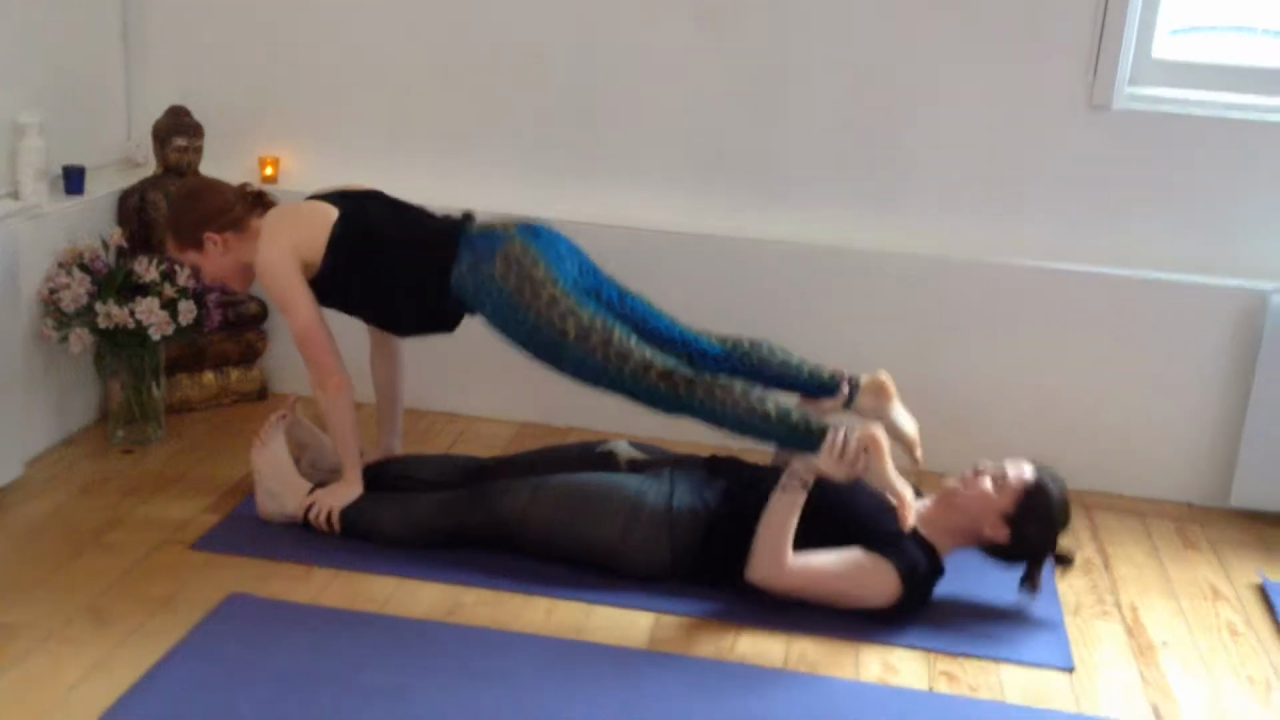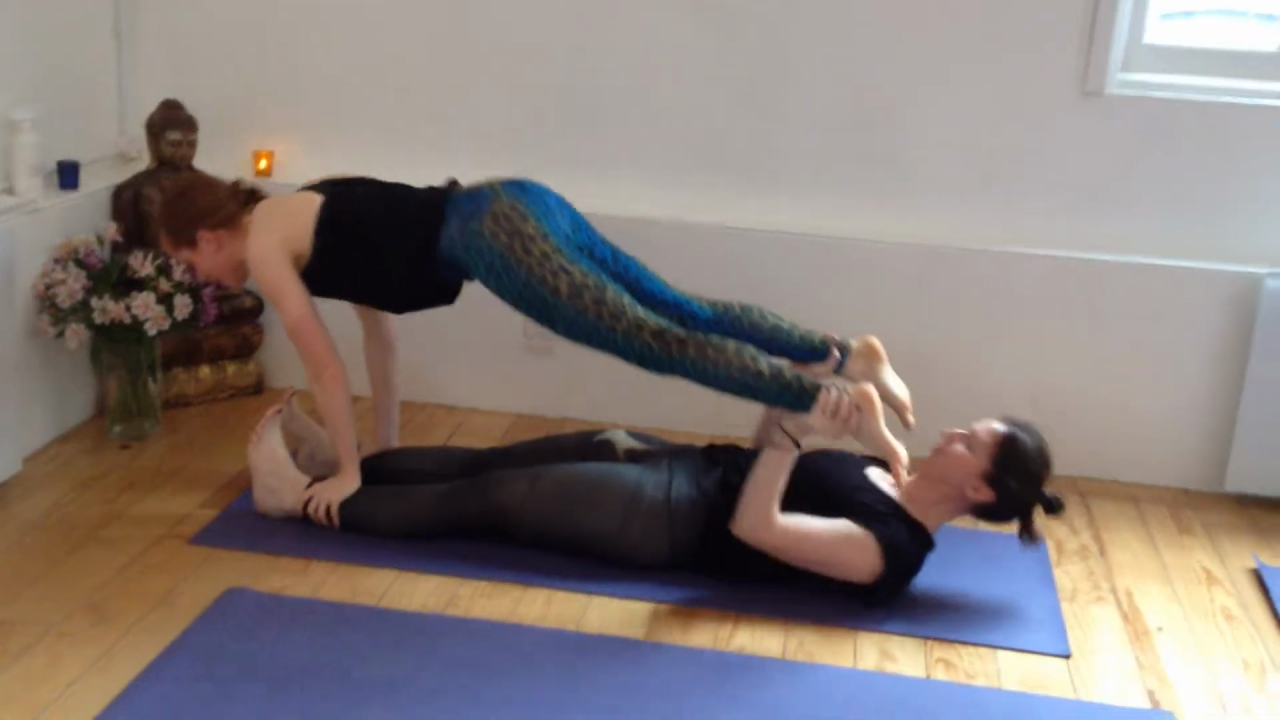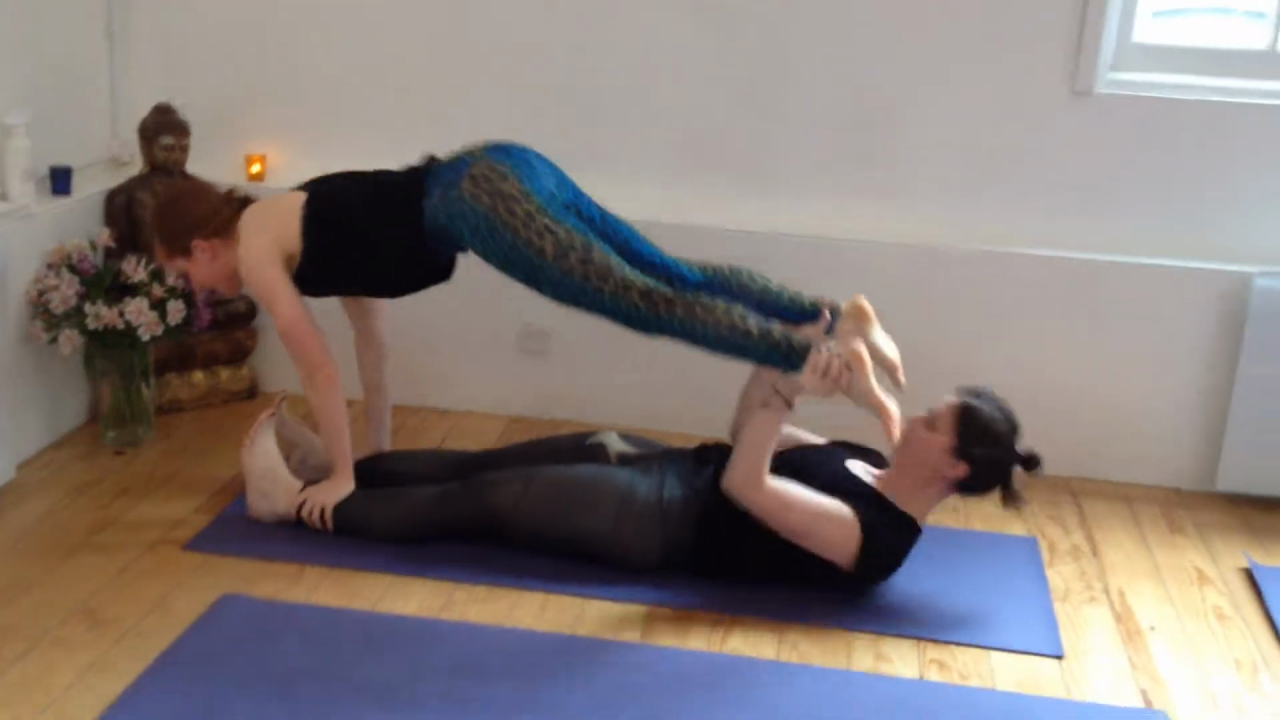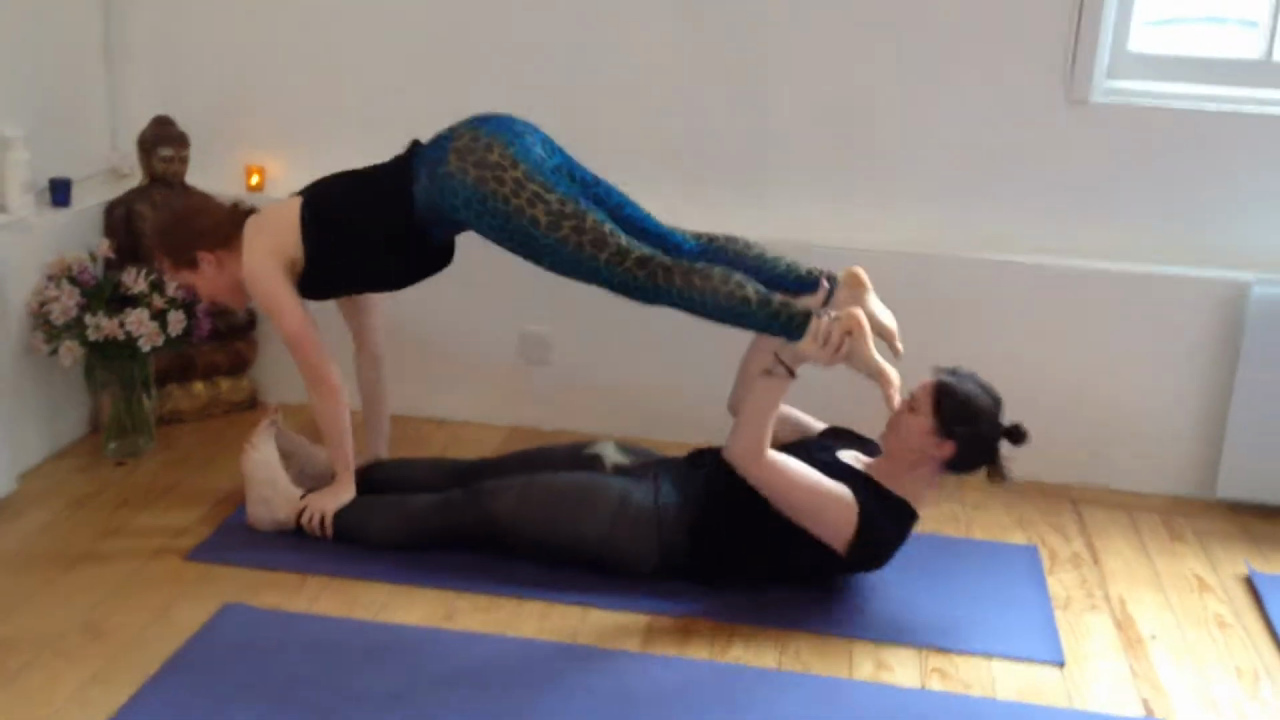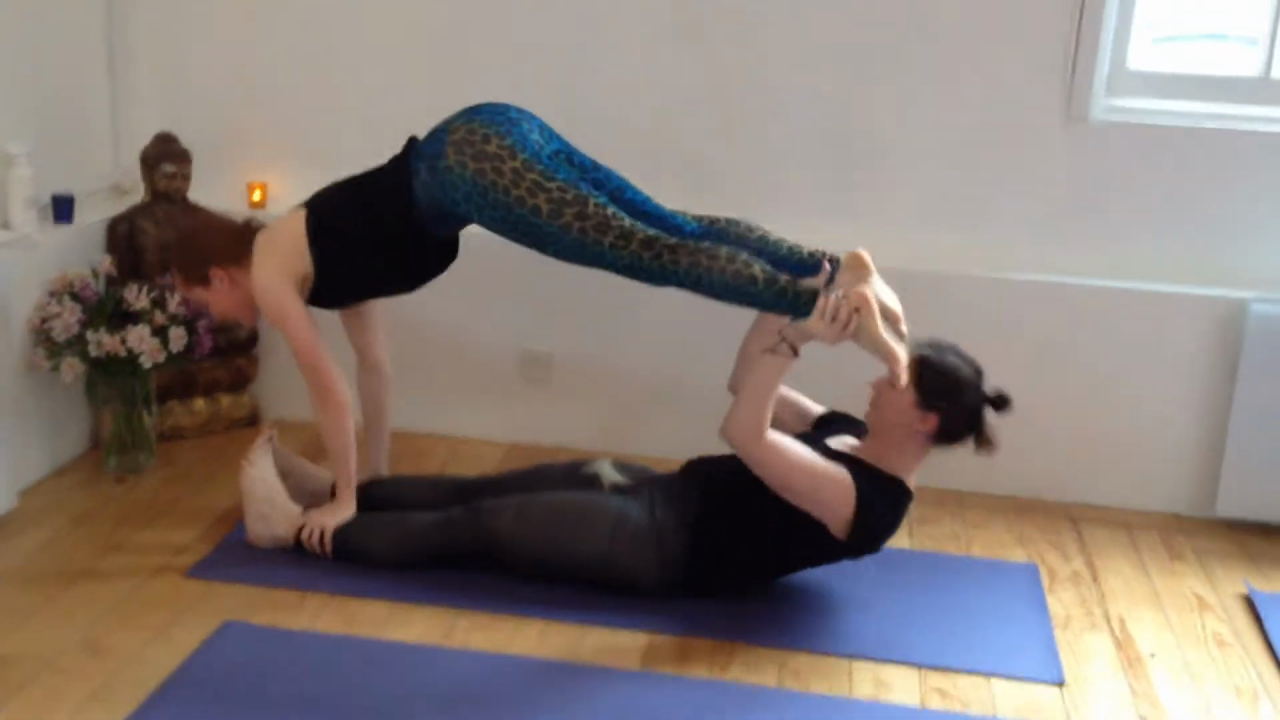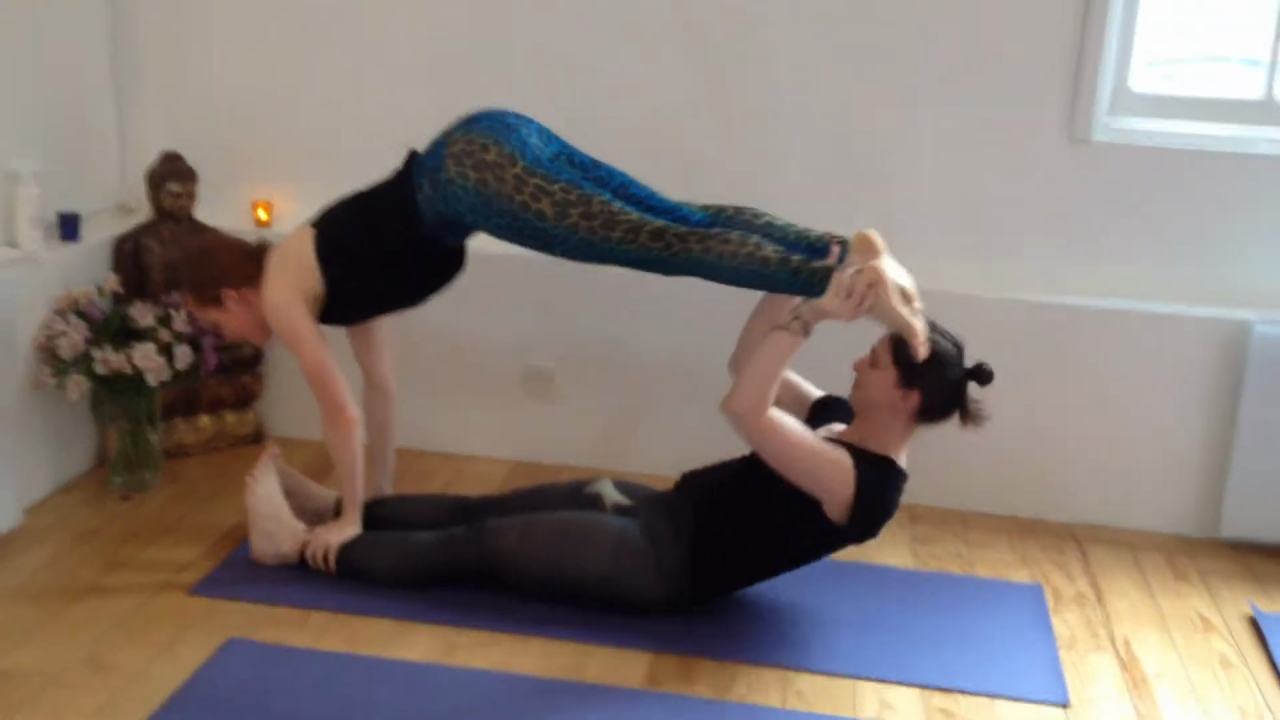
dt=0.1s
person 1, frame 1
left shoulder: (905, 569)
right shoulder: (907, 501)
left elbow: (765, 568)
left wrist: (808, 469)
left hip: (672, 532)
right hip: (693, 480)
left knee: (484, 510)
right knee: (487, 473)
left ankle: (312, 507)
right ankle: (345, 469)
person 1, frame 2
left shoulder: (893, 550)
right shoulder: (891, 479)
left elbow: (754, 525)
left wrist: (801, 426)
left hip: (675, 527)
right hip: (687, 469)
left knee: (485, 505)
right knee: (486, 466)
left ankle: (312, 505)
right ankle: (341, 457)
person 1, frame 3
left shoulder: (875, 539)
right shoulder: (874, 466)
left elbow: (743, 483)
right elbow: (756, 431)
left wrist: (785, 379)
left hip: (662, 524)
right hip: (673, 469)
left knee: (476, 504)
right knee: (477, 468)
left ankle: (303, 503)
right ankle: (332, 464)
person 1, frame 4
left shoulder: (873, 520)
right shoulder: (862, 452)
left elbow: (745, 453)
right elbow: (742, 403)
left wrist: (792, 359)
right wrist: (777, 327)
left hip: (666, 531)
right hip: (670, 480)
left knee: (475, 510)
right knee: (472, 474)
left ankle: (304, 515)
right ankle: (331, 476)
person 1, frame 5
left shoulder: (867, 503)
right shoulder: (854, 438)
left elbow: (743, 434)
right elbow: (745, 387)
left wrist: (795, 338)
right wrist: (782, 305)
left hip: (659, 546)
right hip: (664, 494)
left knee: (474, 528)
right knee: (470, 493)
left ankle: (303, 530)
right ankle: (330, 491)
person 1, frame 6
left shoulder: (866, 485)
right shoulder: (845, 422)
left elbow: (742, 407)
right elbow: (745, 362)
left wrist: (812, 315)
right wrist: (792, 284)
left hip: (668, 564)
right hip: (662, 515)
left knee: (480, 546)
right knee: (476, 511)
left ankle: (307, 548)
right ankle: (333, 507)
person 2, frame 1
left shoulder: (271, 250)
right shoulder: (314, 218)
left elbow: (328, 373)
right elbow: (385, 335)
left wrist: (352, 477)
right wrist: (388, 449)
left hip: (504, 277)
right hip: (525, 249)
left knee: (669, 381)
right knee: (695, 352)
right ankle: (854, 389)
person 2, frame 2
left shoulder: (260, 246)
right shoulder: (303, 221)
left elbow: (326, 368)
right elbow: (381, 334)
left wrist: (346, 471)
right wrist: (384, 443)
left hip: (497, 229)
right hip: (519, 201)
left knee: (660, 341)
right knee: (678, 312)
left ankle: (836, 394)
right ankle: (846, 355)
person 2, frame 3
left shoulder: (252, 250)
right shoulder: (296, 220)
left elbow: (319, 370)
right elbow: (372, 337)
left wrist: (342, 475)
right wrist: (379, 446)
left hip: (479, 196)
right hip: (503, 169)
left knee: (650, 301)
right knee: (674, 279)
left ankle: (824, 358)
right ankle: (836, 317)
person 2, frame 4
left shoulder: (257, 261)
right shoulder: (296, 239)
left elbow: (323, 380)
right elbow: (370, 349)
left wrist: (342, 484)
right wrist: (374, 456)
left hip: (476, 167)
right hip: (493, 140)
left knee: (646, 270)
right knee: (664, 246)
left ankle: (824, 326)
right ankle: (831, 288)
person 2, frame 5
left shoulder: (267, 276)
right shoulder: (310, 250)
left elbow: (331, 395)
right elbow: (375, 365)
left wrist: (344, 499)
right wrist: (375, 471)
left hip: (471, 161)
right hip: (493, 134)
left knee: (653, 252)
right knee: (676, 232)
right ankle: (837, 270)
person 2, frame 6
left shoulder: (278, 292)
right shoulder: (318, 273)
left elbow: (341, 413)
right elbow: (379, 383)
left wrist: (350, 518)
right wrist: (378, 493)
left hip: (478, 168)
right hip: (495, 142)
left knee: (662, 243)
right knee: (677, 223)
left ankle: (849, 274)
right ankle: (849, 250)
